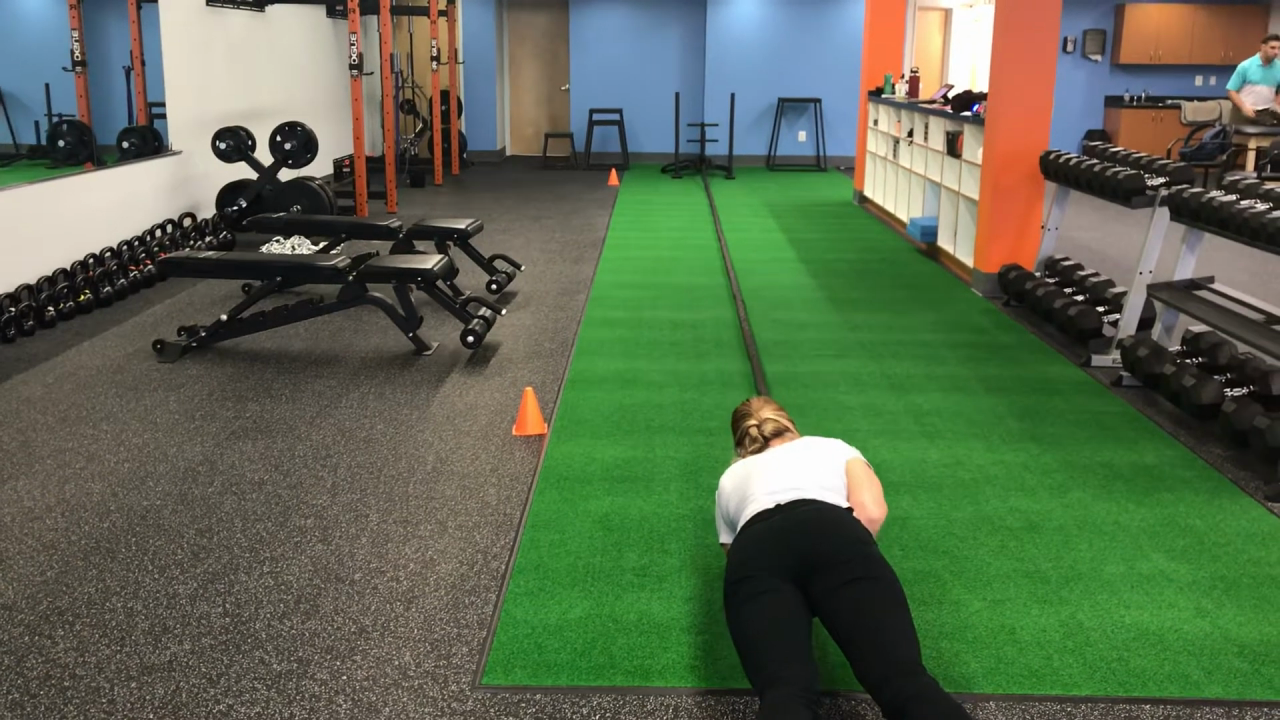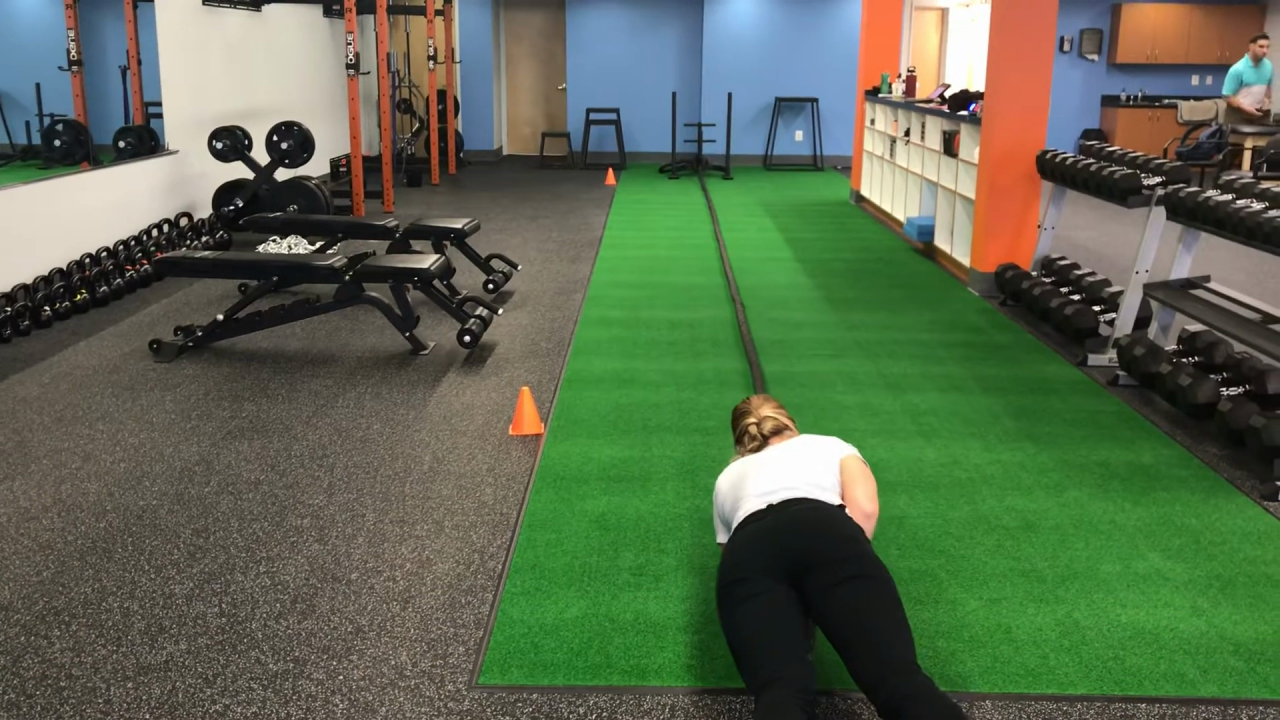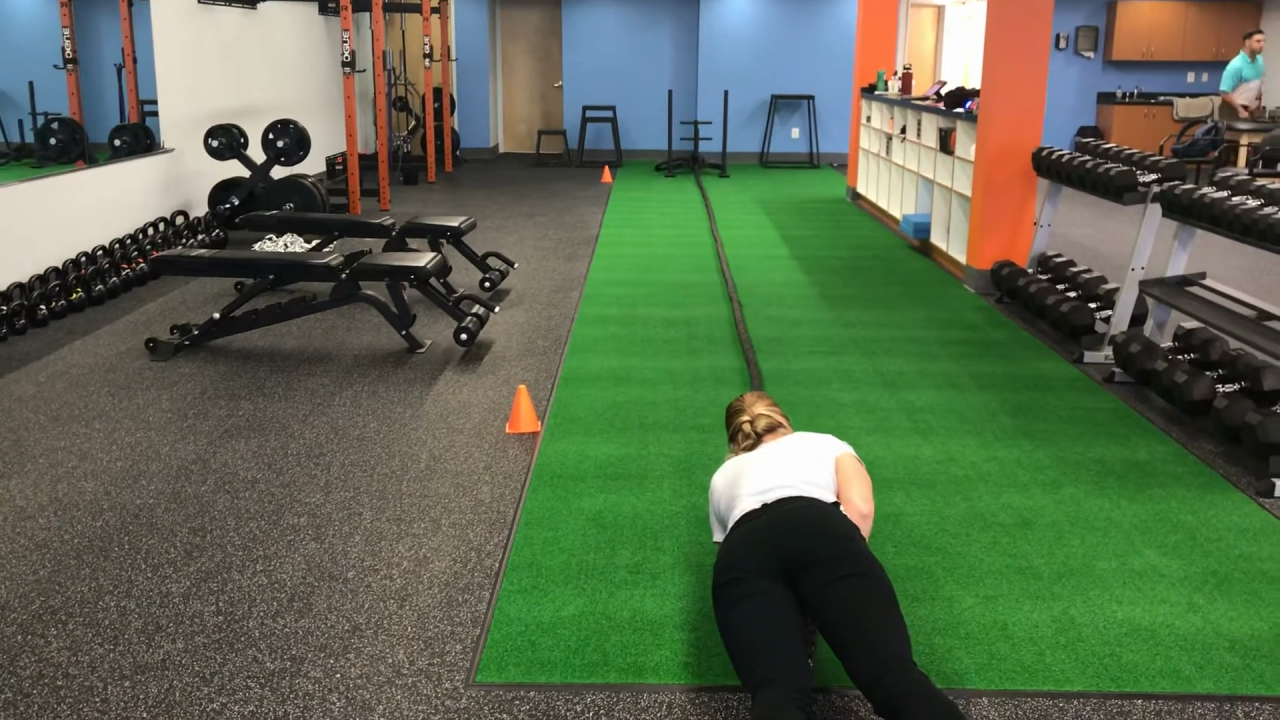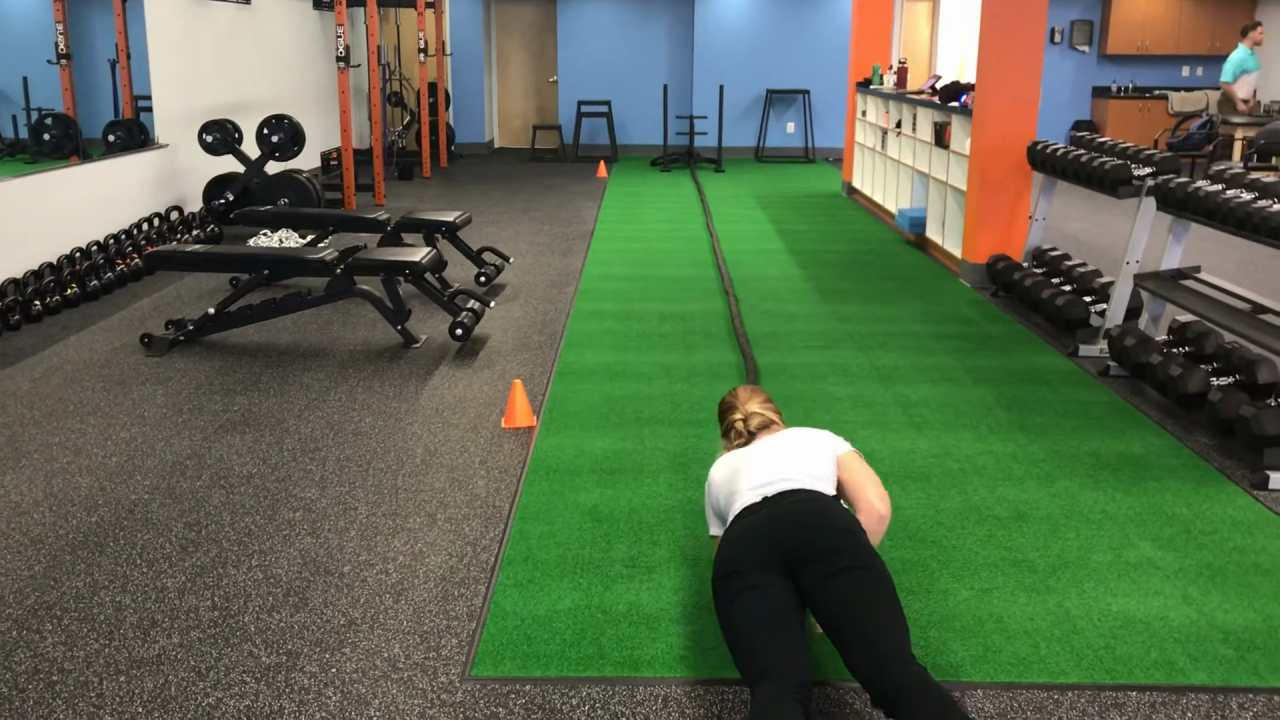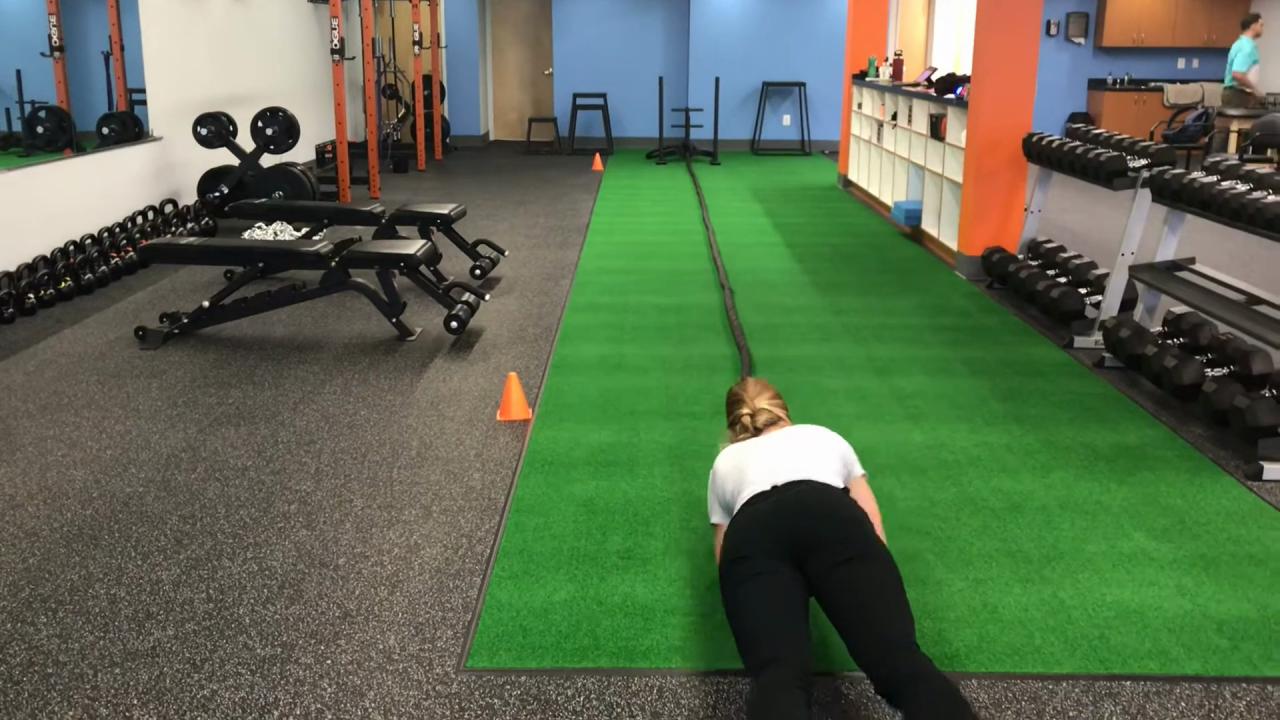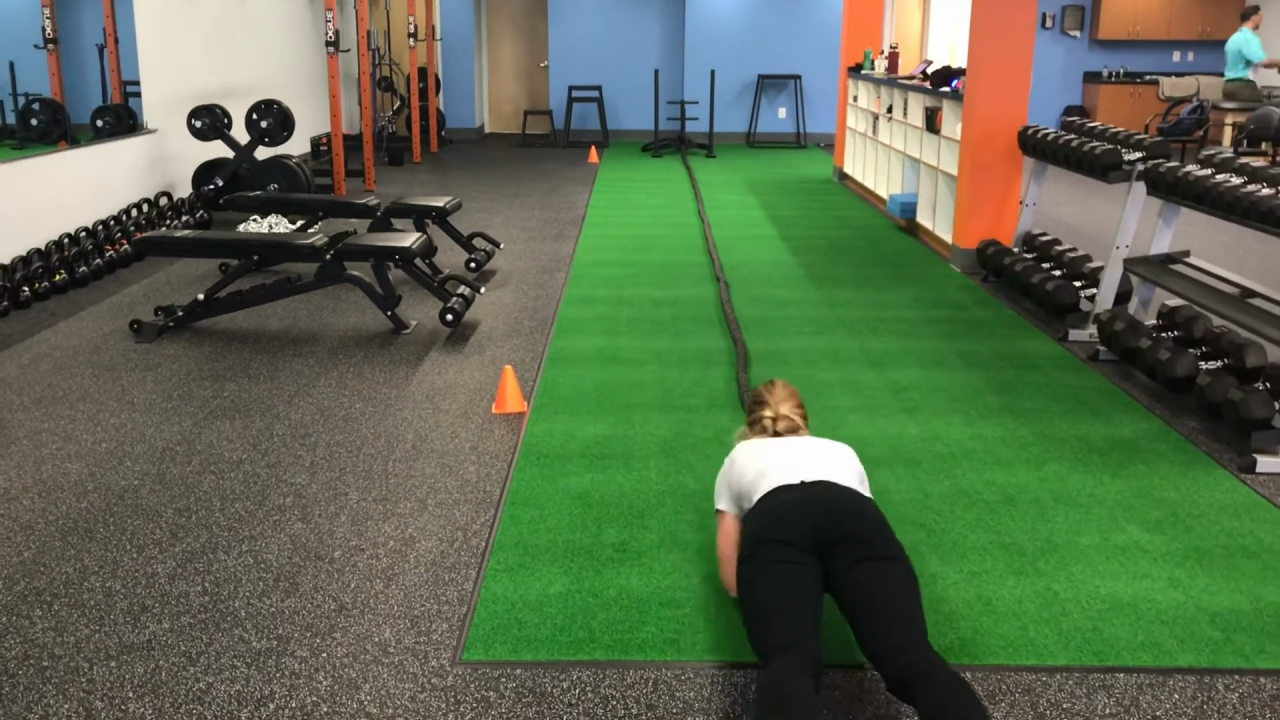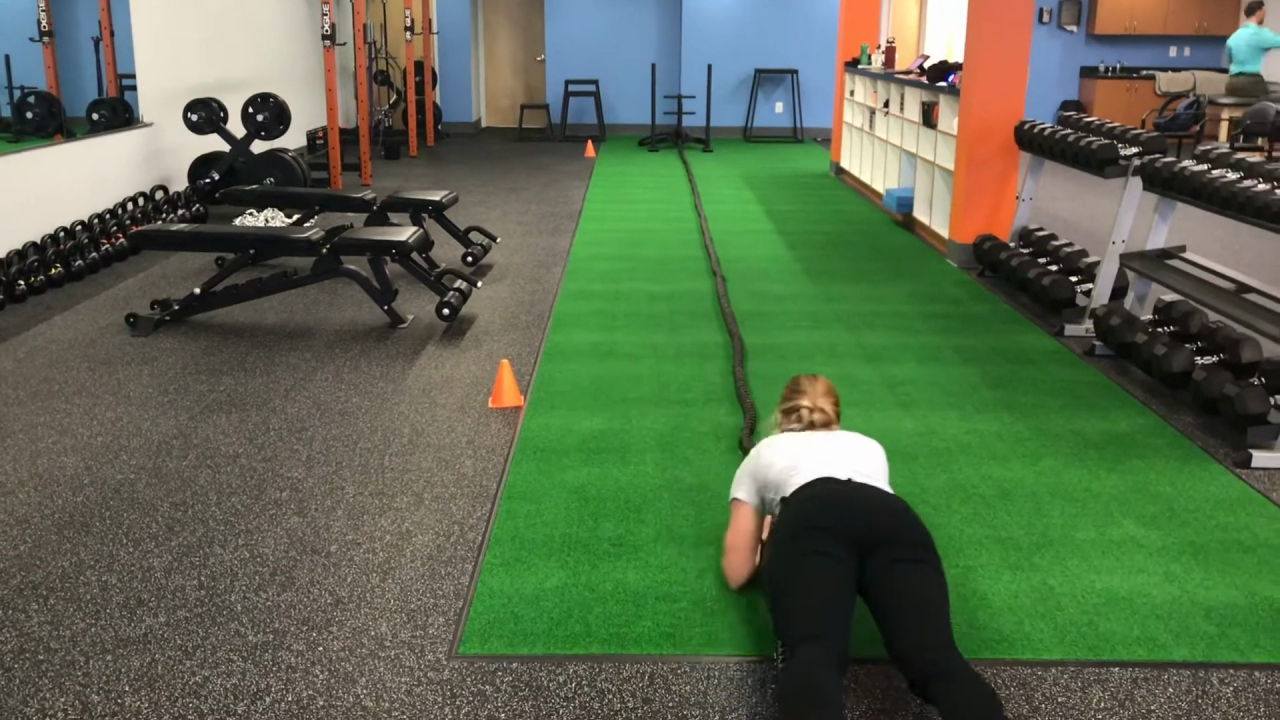
dt=0.2s
person 1, frame 1
left shoulder: (730, 478)
right shoulder: (833, 448)
right elbow: (871, 510)
left hip: (755, 553)
right hip: (834, 535)
left knee: (786, 694)
right knee: (904, 680)
person 1, frame 2
left shoulder: (728, 477)
right shoulder: (832, 446)
right elbow: (864, 506)
right wrist: (830, 605)
left hip: (748, 554)
right hip: (827, 534)
right knee: (900, 680)
person 1, frame 3
left shoulder: (723, 476)
right shoulder: (825, 443)
right elbow: (859, 507)
left hip: (743, 554)
right hip: (823, 534)
right knee: (896, 678)
person 1, frame 4
left shoulder: (719, 470)
right shoulder: (820, 438)
right elbow: (876, 508)
left hip: (745, 545)
right hip: (824, 526)
left knee: (778, 688)
right knee: (896, 671)
person 1, frame 5
left shoulder: (725, 461)
right shoulder: (826, 437)
left elbow: (726, 558)
right elbow: (875, 536)
left hip: (754, 532)
right hip: (833, 517)
left knee: (780, 677)
right knee: (900, 661)
person 1, frame 6
left shoulder: (738, 458)
right shoulder: (841, 450)
left elbow: (732, 579)
left hip: (778, 525)
right hip: (857, 519)
left knee: (790, 664)
right knee: (911, 657)
person 1, frame 7
left shoulder: (763, 452)
right shoulder: (869, 445)
left elbow: (736, 572)
left wrist: (769, 536)
left hip: (814, 518)
right hip: (896, 521)
left knee: (814, 655)
right knee: (935, 659)
